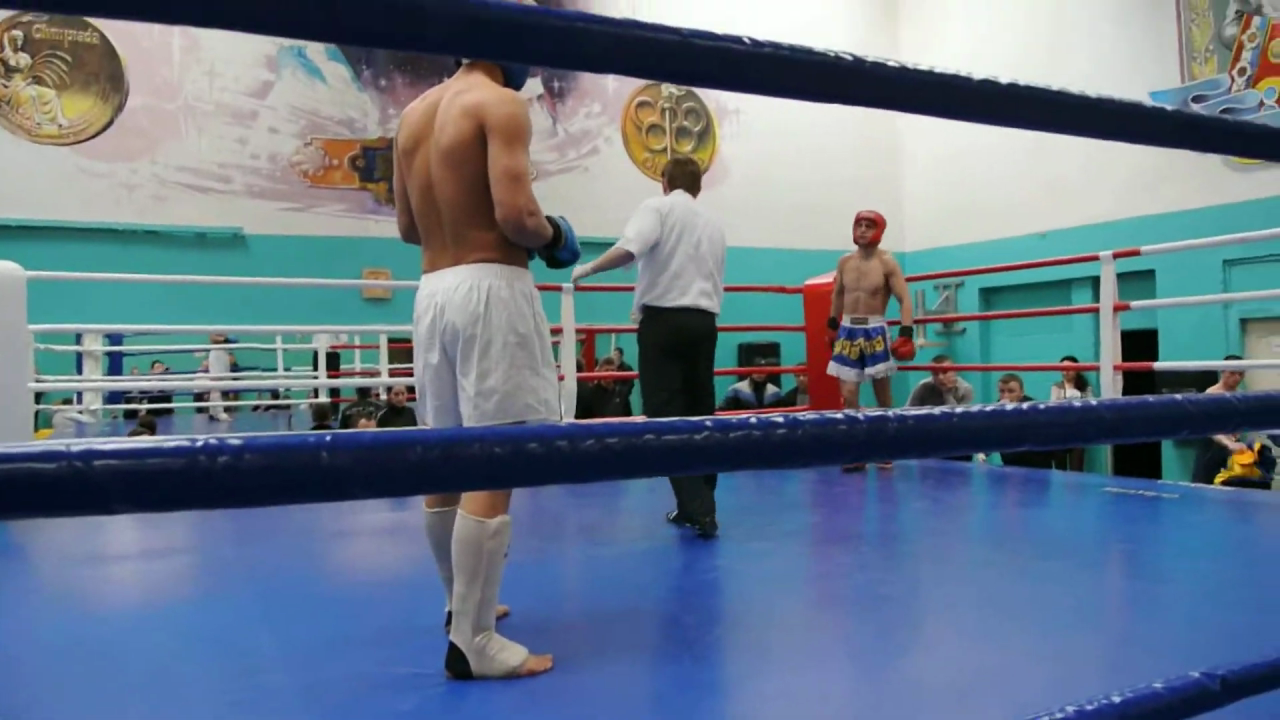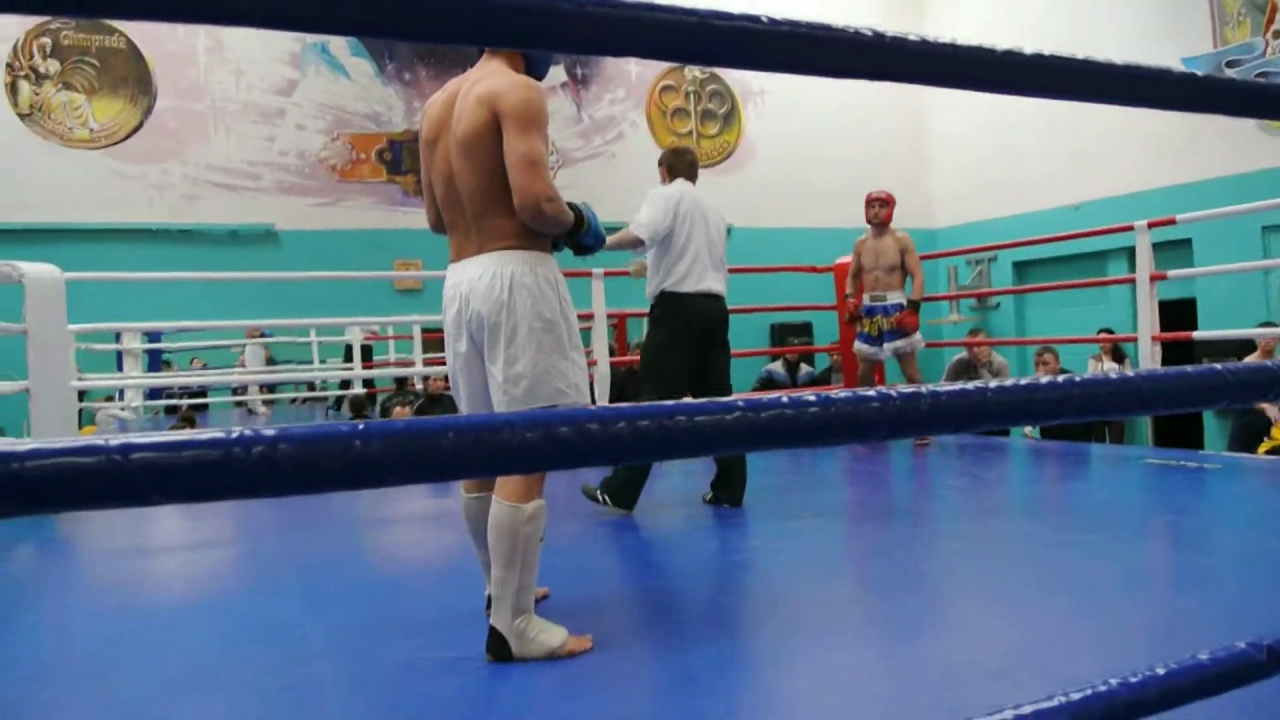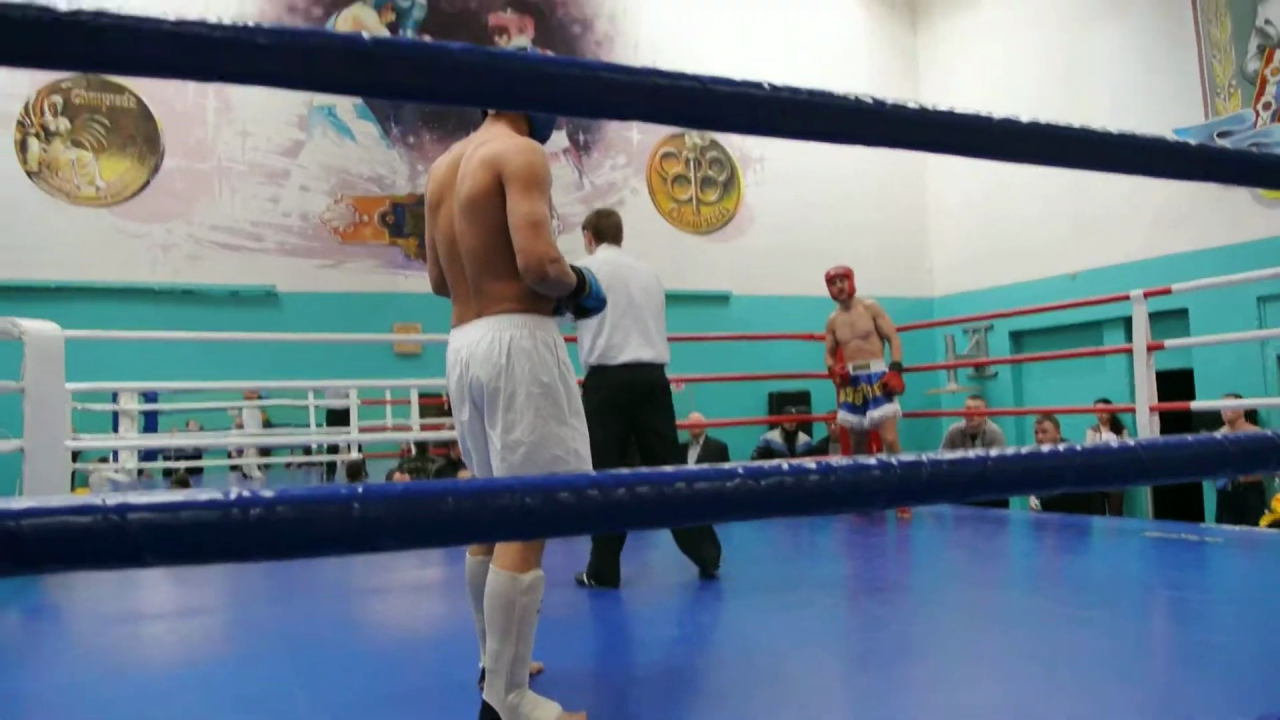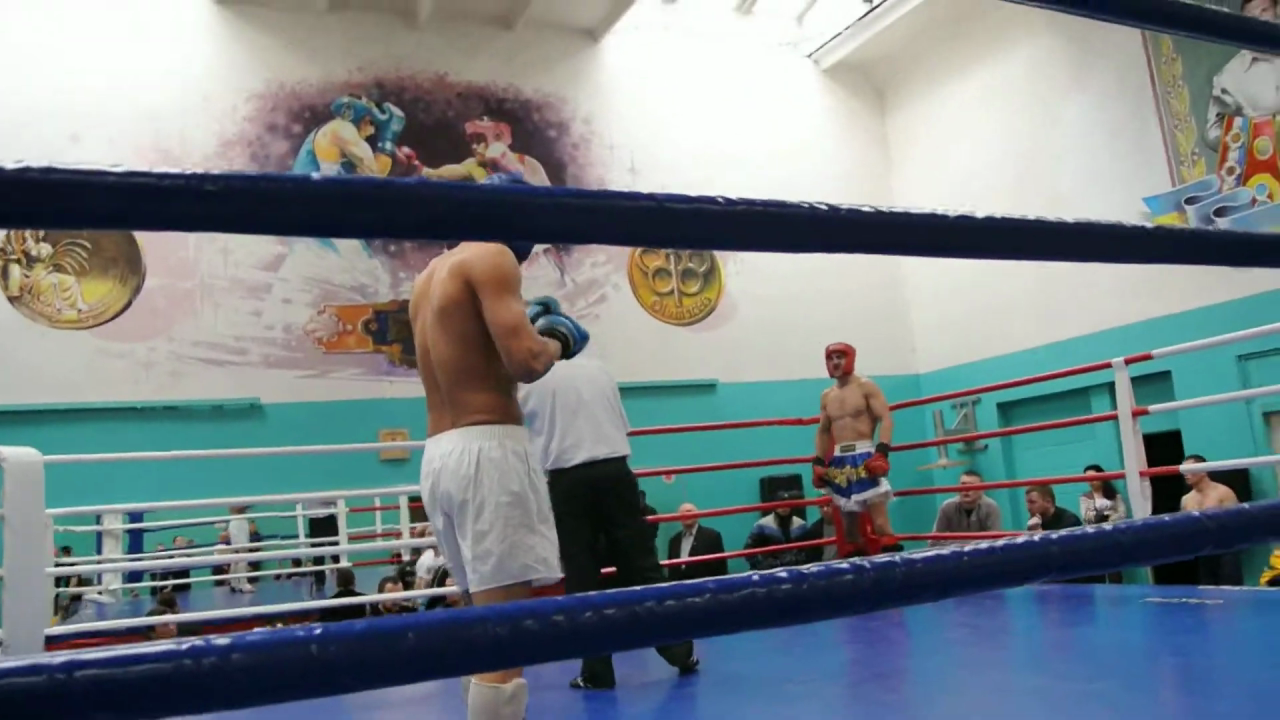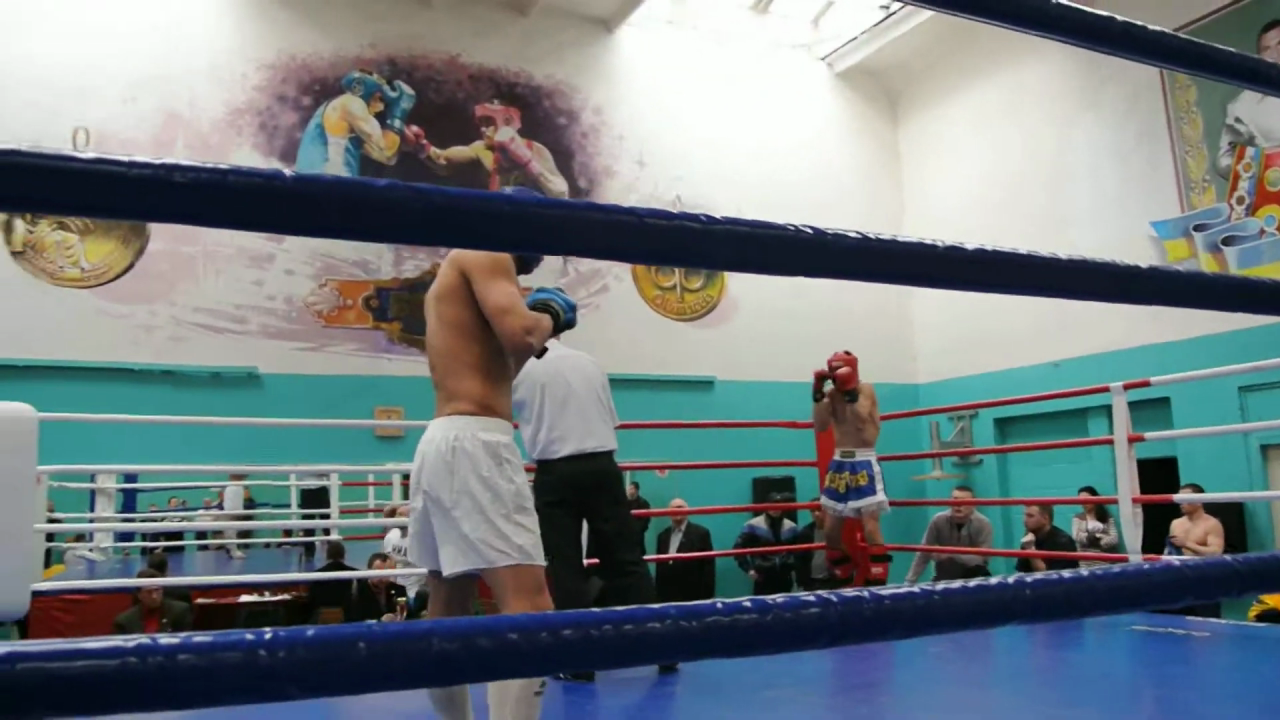
dt=0.5s
person 1, frame 1
left shoulder: (414, 113)
right shoulder: (500, 104)
right elbow: (516, 214)
right wrist: (554, 236)
left hip: (434, 291)
right hip: (491, 289)
left ankle: (463, 604)
right ankle: (472, 643)
person 1, frame 2
left shoulder: (438, 103)
right shoulder: (518, 91)
right elbow: (535, 199)
right wrist: (577, 222)
left hip: (462, 279)
right hip: (515, 276)
left ankle: (502, 589)
right ankle: (512, 625)
person 1, frame 3
left shoulder: (444, 166)
right shoulder: (521, 153)
right elbow: (539, 263)
right wrist: (578, 285)
left hip: (464, 344)
right hip: (518, 341)
left ankle: (496, 662)
person 1, frame 4
left shoulder: (430, 275)
right shoulder: (490, 257)
right elbow: (525, 362)
left wrist: (527, 328)
right wrist: (557, 338)
left hip: (441, 456)
right hip: (490, 450)
person 1, frame 5
left shoulder: (454, 275)
right shoulder: (483, 253)
right elbow: (521, 336)
left wrist: (531, 319)
right wrist: (551, 316)
left hip: (443, 442)
right hip: (474, 442)
left knee: (447, 613)
right knee: (529, 612)
person 2, frame 1
left shoulder: (657, 207)
right shoulder: (714, 224)
left elbow: (627, 250)
left wrist: (587, 269)
left hip: (663, 321)
right hip: (703, 323)
left knee: (666, 416)
right knee: (699, 416)
left ankle: (698, 508)
right ankle: (698, 506)
person 2, frame 2
left shoulder: (665, 196)
right shoulder: (713, 210)
left elbow: (640, 235)
left wrist: (605, 242)
left hip: (676, 307)
right hip: (713, 308)
left knee: (654, 399)
right knee: (715, 400)
left ankle: (619, 491)
right ankle: (729, 487)
person 2, frame 3
left shoulder: (586, 269)
right shoulder: (648, 273)
left hip: (608, 378)
right hip: (651, 376)
left knee: (605, 475)
right knee: (670, 467)
left ankle: (603, 570)
right ankle: (706, 554)
person 2, frame 4
left shoulder: (529, 382)
right shoulder: (598, 370)
right elbow: (622, 425)
left hip: (569, 484)
right hip: (615, 473)
left knee: (583, 579)
right knee: (641, 566)
left ankle: (598, 670)
right ankle: (679, 652)
person 2, frame 5
left shoulder: (521, 366)
right shoulder: (590, 363)
right elbow: (611, 421)
left hip: (555, 471)
right hip: (601, 463)
left knee: (564, 566)
right knee: (625, 559)
person 3, frame 1
left shoulder: (887, 263)
right shoulder: (845, 262)
left elbow: (904, 299)
left wrist: (906, 335)
right wrist: (833, 325)
left hip: (874, 331)
right hip: (848, 331)
left knee: (883, 398)
right knee: (848, 397)
person 3, frame 2
left shoulder: (901, 240)
right shoulder: (861, 243)
left elbow: (917, 276)
right elbow: (852, 276)
left wrist: (913, 308)
right wrist: (850, 299)
left hip: (895, 308)
right hip: (868, 310)
left knee: (911, 373)
right knee: (864, 374)
person 3, frame 3
left shoulder: (872, 308)
right shoulder: (833, 321)
left elbow: (893, 340)
right elbow: (829, 353)
left wrist: (896, 371)
right wrist: (833, 369)
left hip: (877, 377)
right hip: (851, 382)
left knee: (889, 439)
person 3, frame 4
left shoulder: (865, 386)
right shoulder: (827, 396)
left elbow: (886, 420)
right elbow: (823, 431)
left wrist: (881, 453)
right wrist: (818, 463)
left hip: (865, 458)
right hip: (839, 461)
left knee: (880, 524)
right knee: (849, 527)
person 3, frame 5
left shoulder: (865, 389)
right shoulder: (832, 393)
left elbow: (861, 419)
right elbow: (820, 426)
left wrist: (849, 389)
right wrist: (818, 391)
left hip: (864, 464)
right hip: (838, 464)
left knee: (871, 531)
right knee: (831, 532)
right ankle: (844, 585)
